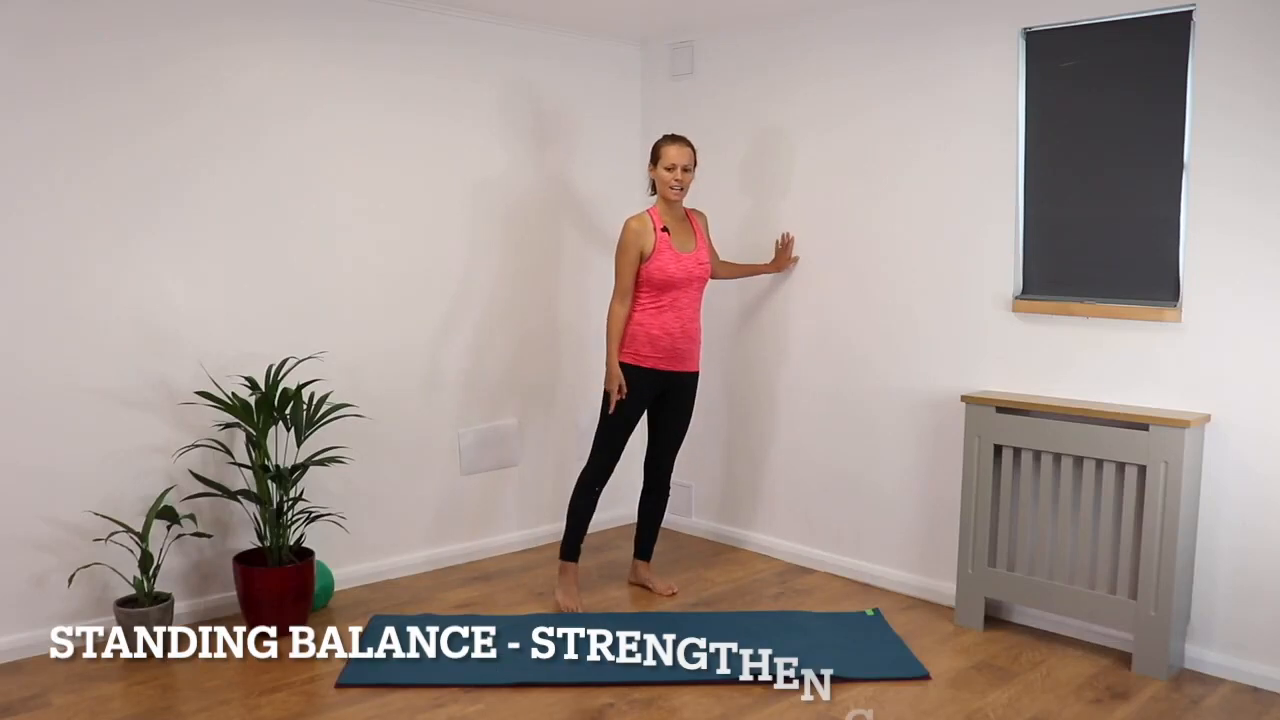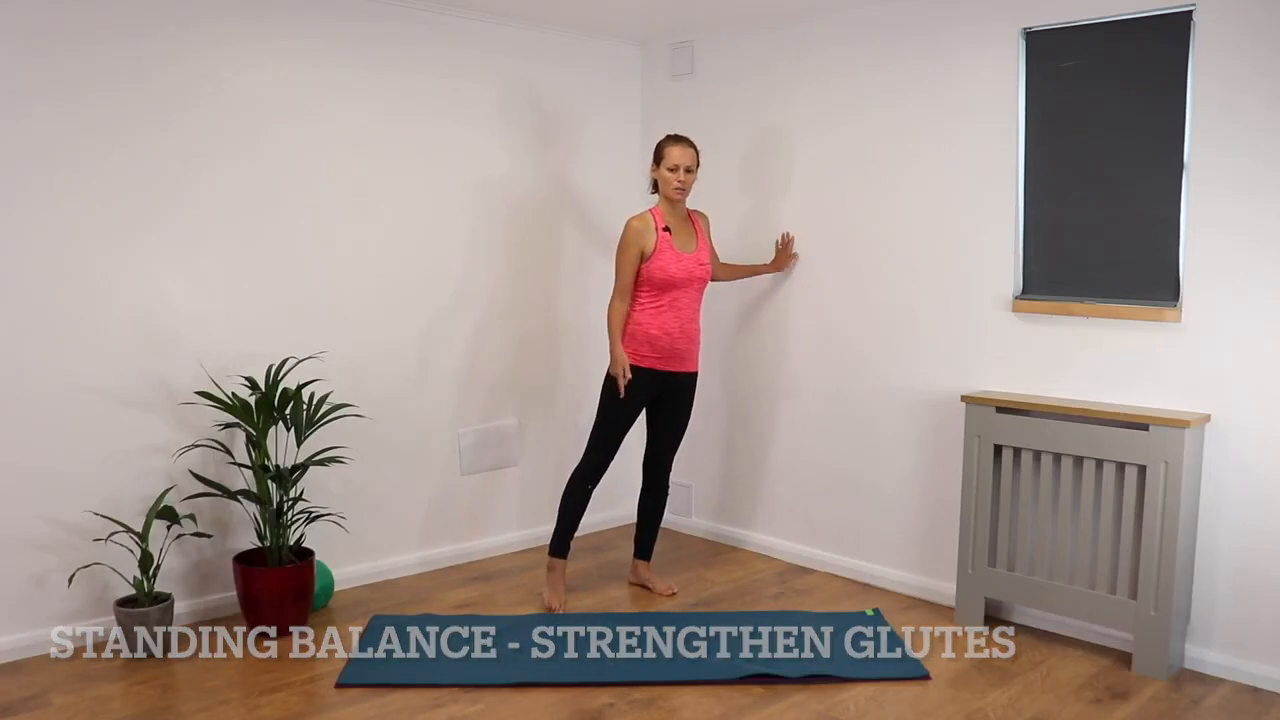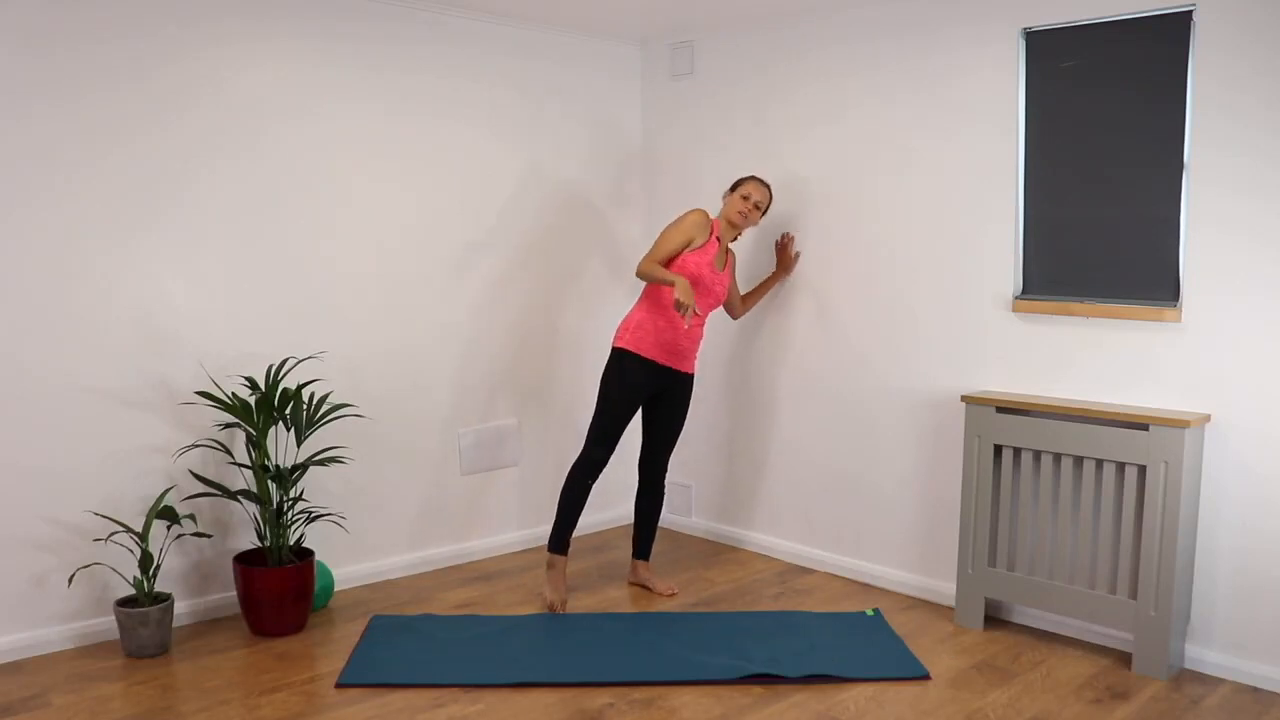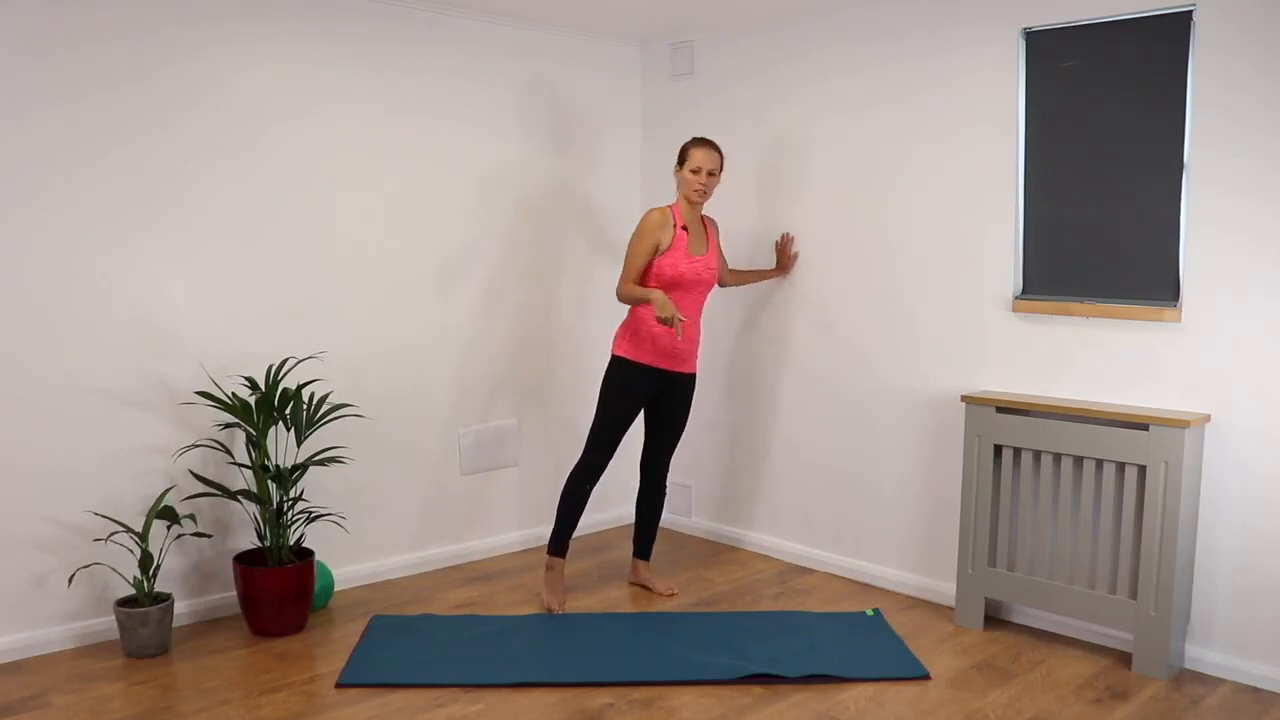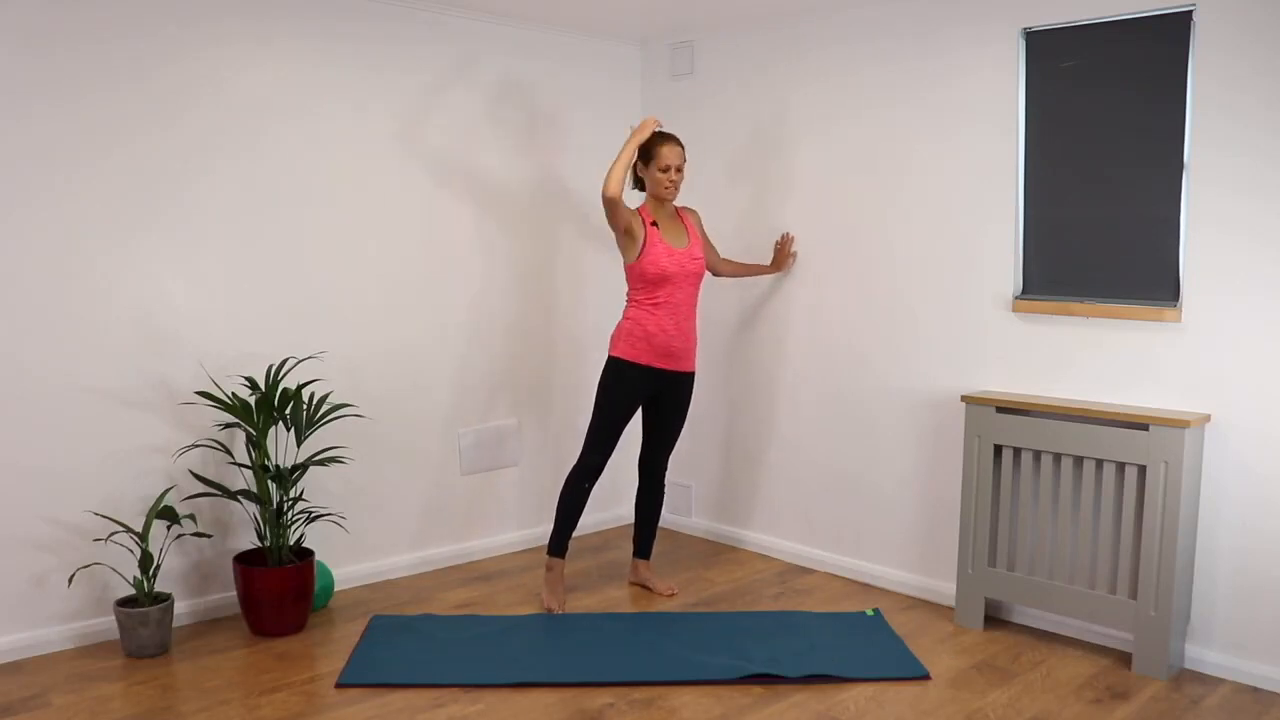
dt=1s
person 1, frame 1
left shoulder: (698, 221)
right shoulder: (637, 228)
left elbow: (713, 268)
right elbow: (621, 301)
left wrist: (770, 267)
right wrist: (611, 364)
left hip: (683, 368)
right hip: (638, 363)
left knee: (661, 470)
right knee: (601, 464)
left ankle: (641, 566)
right ankle: (568, 569)
person 1, frame 2
left shoulder: (701, 223)
right shoulder: (640, 227)
left elbow: (713, 271)
right elbow: (620, 298)
left wrist: (770, 267)
right wrist: (616, 349)
left hip: (682, 369)
right hip: (638, 366)
left knee: (659, 469)
right knee: (596, 462)
left ankle: (641, 566)
right ankle: (556, 567)
person 1, frame 3
left shoulder: (729, 258)
right shoulder: (697, 222)
left elbow: (737, 309)
right elbow: (644, 266)
left wrist: (779, 275)
right wrist: (679, 280)
left hip: (679, 370)
right hip: (636, 355)
left knee: (655, 468)
right knee: (595, 455)
left ankle: (640, 565)
right ankle: (556, 563)
person 1, frame 4
left shoulder: (710, 228)
right shoulder: (656, 221)
left elbow: (722, 277)
right elbow: (623, 288)
left wrist: (775, 272)
right wrist: (654, 296)
left hip: (681, 369)
right hip: (635, 360)
left knee: (656, 468)
right knee: (595, 459)
left ankle: (640, 566)
right ankle: (554, 566)
person 1, frame 5
left shoulder: (691, 219)
right shoulder: (631, 224)
left elbow: (717, 266)
right elbow: (609, 190)
left wrist: (770, 267)
right wrist: (635, 136)
left hip: (679, 367)
right hip: (633, 360)
left knee: (655, 467)
right knee: (592, 461)
left ankle: (640, 565)
right ankle: (554, 567)
